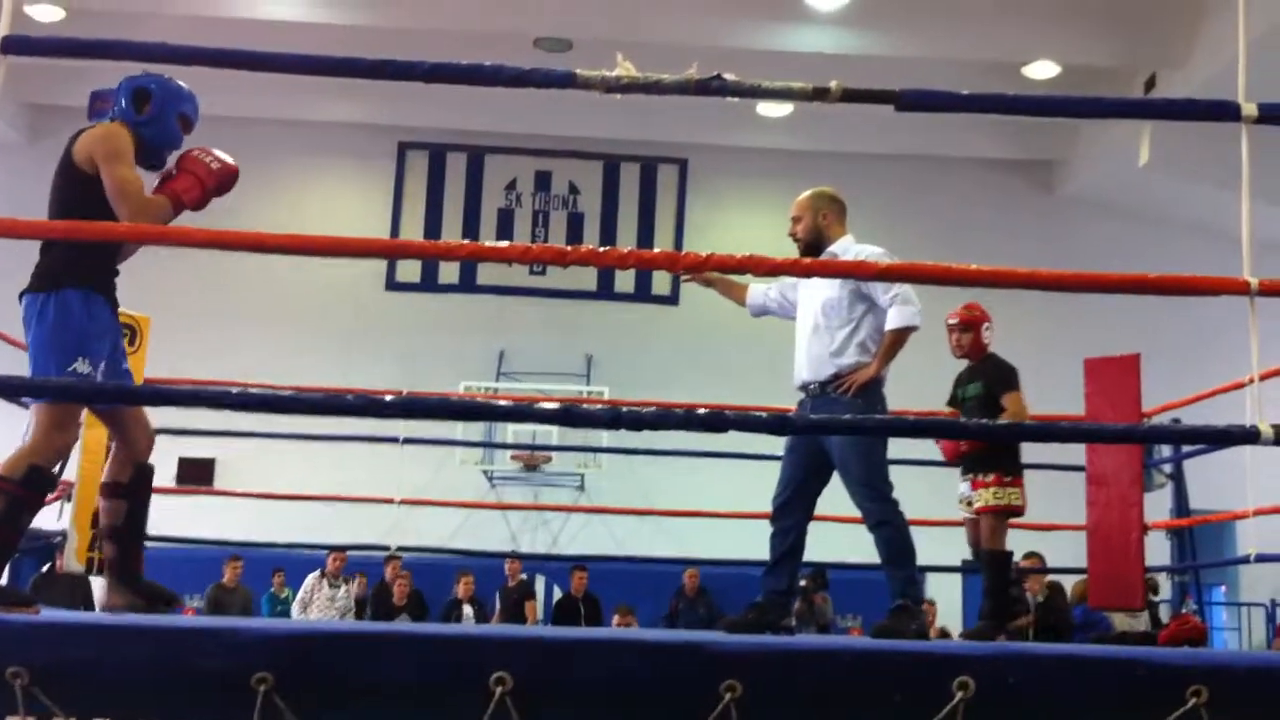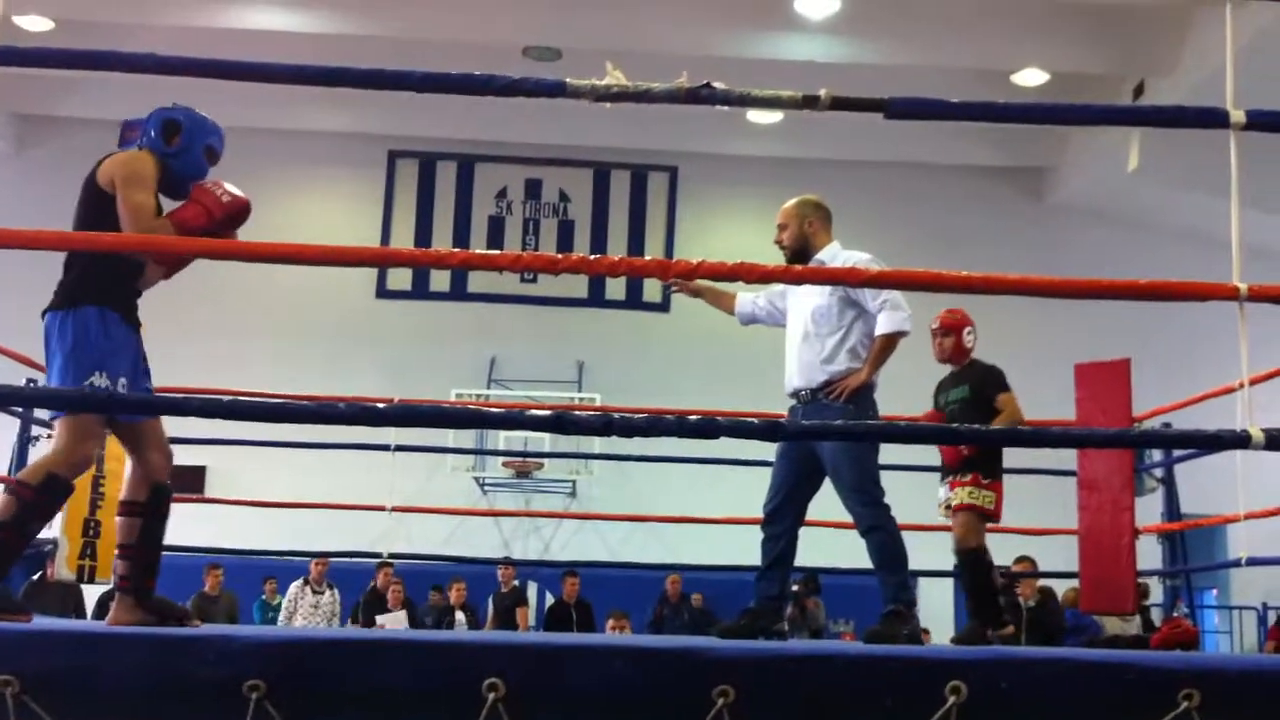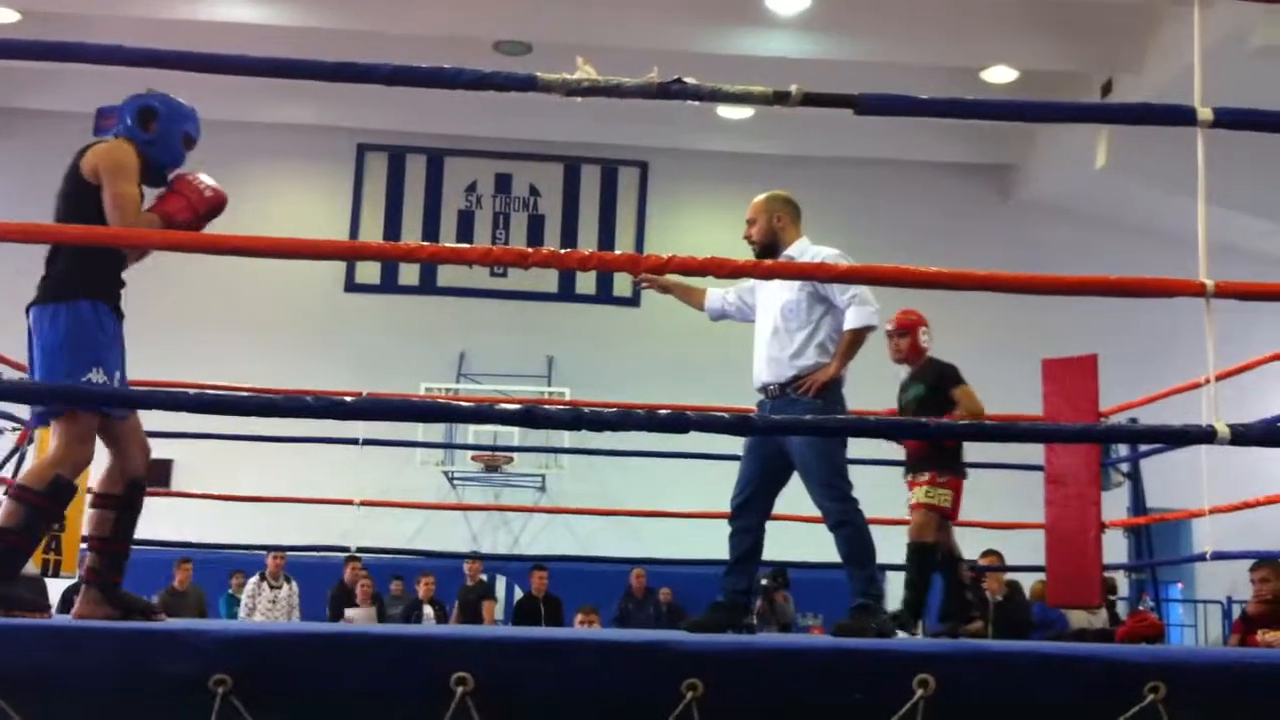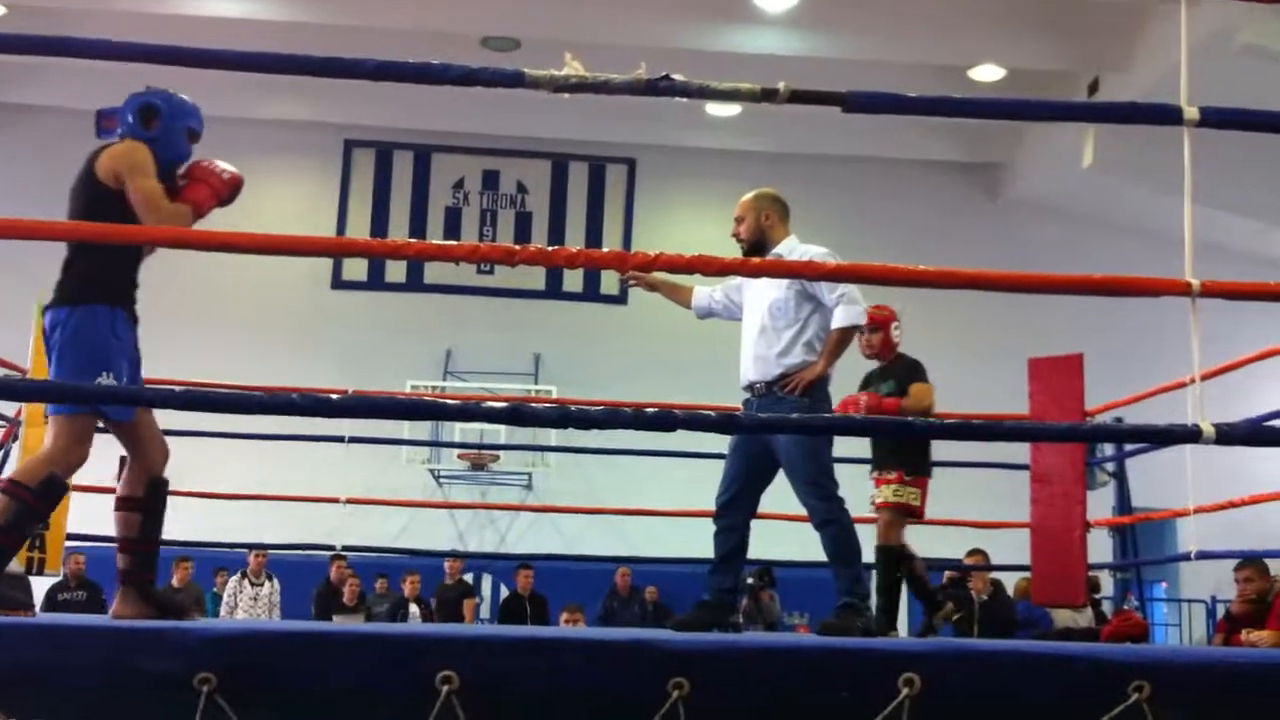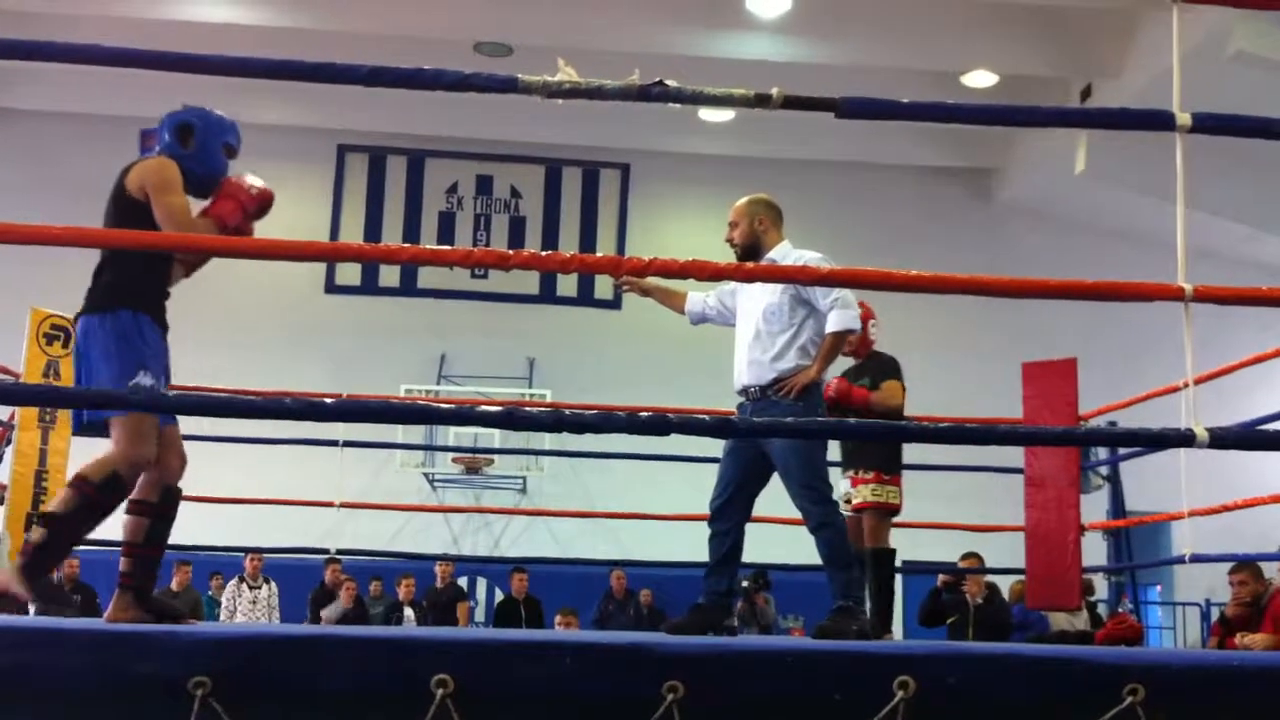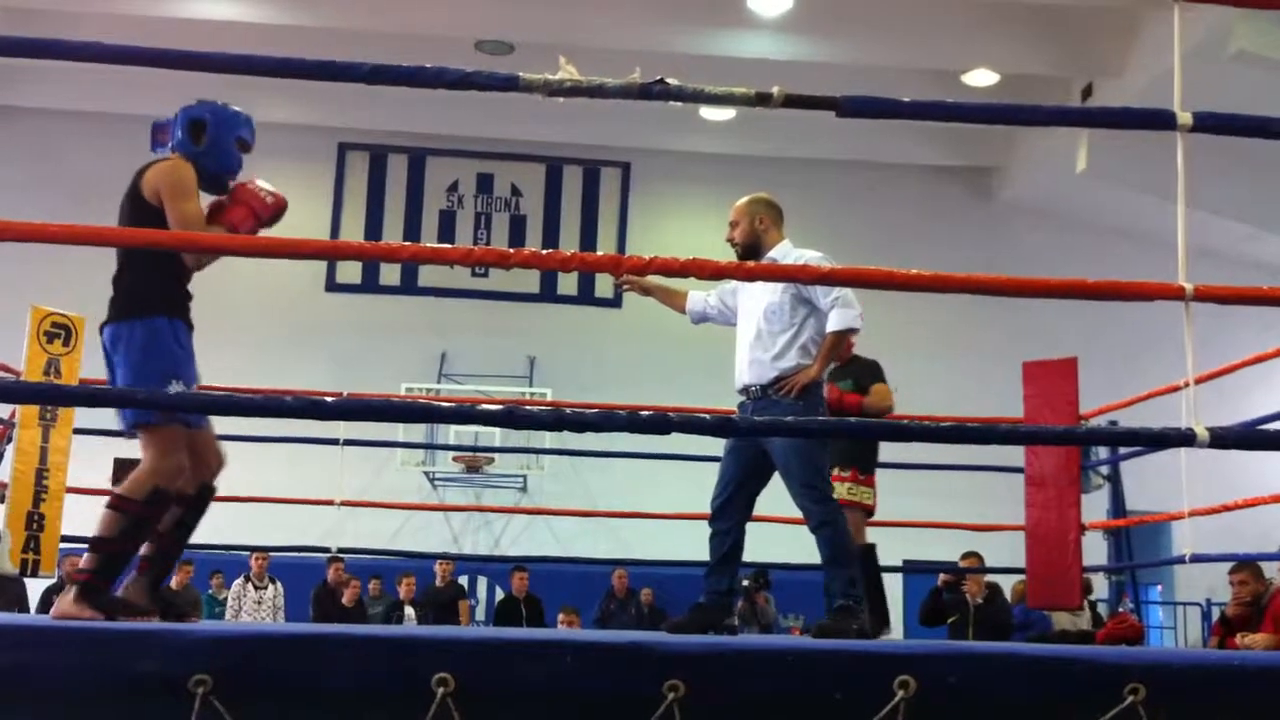
dt=0.3s
person 1, frame 1
left shoulder: (109, 152)
right shoulder: (109, 136)
right elbow: (135, 217)
left wrist: (173, 200)
right wrist: (189, 186)
left hip: (91, 306)
right hip: (68, 299)
left knee: (135, 438)
right knee: (52, 436)
left ankle: (124, 581)
person 1, frame 2
left shoulder: (137, 183)
right shoulder: (133, 162)
right elbow: (139, 241)
left wrist: (197, 235)
right wrist: (199, 214)
left hip: (114, 326)
right hip: (88, 317)
left knee: (154, 457)
right knee: (74, 451)
left ankle: (133, 599)
person 1, frame 3
left shoulder: (106, 168)
right shoulder: (115, 152)
right elbow: (126, 231)
left wrist: (167, 218)
right wrist: (179, 209)
left hip: (88, 316)
right hip: (76, 312)
left knee: (131, 454)
right knee: (72, 449)
left ankle: (100, 590)
person 1, frame 4
left shoulder: (111, 174)
right shoulder: (129, 152)
right elbow: (162, 226)
left wrist: (183, 203)
right wrist: (203, 194)
left hip: (105, 317)
right hip: (91, 314)
left knee: (150, 453)
right knee: (67, 449)
left ankle: (135, 593)
person 1, frame 5
left shoulder: (154, 184)
right shoulder: (160, 167)
left elbow: (171, 267)
right elbow: (182, 238)
left wrist: (221, 233)
right wrist: (230, 209)
left hip: (136, 325)
right hip: (120, 320)
left knee: (167, 461)
right knee: (133, 449)
left ankle: (132, 596)
person 1, frame 6
left shoulder: (164, 185)
right shoulder: (174, 171)
right elbow: (193, 251)
left wrist: (228, 226)
right wrist: (242, 217)
left hip: (156, 328)
right hip: (149, 325)
left knee: (204, 461)
right knee: (166, 463)
left ankle: (143, 586)
right ankle: (83, 592)
person 2, frame 1
left shoulder: (865, 260)
right shoulder: (808, 279)
left elbow: (906, 310)
right elbow: (760, 298)
left wrist: (875, 366)
right wrist: (711, 279)
left hip: (849, 402)
right hip: (812, 405)
left knee: (876, 505)
right knee: (788, 507)
left ankle: (909, 608)
right ankle: (773, 603)
person 2, frame 2
left shoulder: (852, 266)
right shoulder: (796, 286)
left elbow: (895, 315)
right elbow: (749, 307)
left wrist: (865, 371)
right wrist: (698, 290)
left hip: (841, 408)
right hip: (802, 411)
left knee: (868, 510)
right knee: (779, 513)
left ankle: (901, 613)
right ankle: (766, 609)
person 2, frame 3
left shoulder: (821, 261)
right shoulder: (764, 282)
left elbow: (864, 310)
right elbow: (719, 303)
left wrist: (834, 367)
right wrist: (668, 286)
left hip: (809, 403)
right hip: (771, 406)
left knee: (836, 504)
right knee: (746, 507)
left ankle: (869, 607)
right ankle: (734, 603)
person 2, frame 4
left shoulder: (809, 260)
right shoulder: (751, 280)
left elbow: (851, 309)
right elbow: (706, 301)
left wrist: (821, 366)
right wrist: (656, 284)
left hip: (795, 401)
right hip: (758, 404)
left knee: (822, 503)
right knee: (730, 506)
left ankle: (855, 606)
right ankle: (719, 602)
person 2, frame 5
left shoulder: (804, 265)
right shoulder: (745, 285)
left elbow: (845, 314)
right elbow: (699, 306)
left wrist: (816, 369)
right wrist: (648, 288)
left hip: (790, 405)
right hip: (752, 408)
left knee: (817, 506)
right knee: (725, 509)
left ankle: (850, 608)
right ankle: (715, 605)
person 2, frame 6
left shoulder: (804, 264)
right shoulder: (746, 284)
left elbow: (846, 312)
right elbow: (700, 305)
left wrist: (816, 369)
right wrist: (649, 288)
left hip: (790, 404)
right hip: (752, 408)
left knee: (817, 506)
right knee: (726, 508)
left ankle: (848, 607)
right ankle: (714, 604)
person 3, frame 1
left shoulder: (1000, 370)
right shoulder: (962, 378)
left elbow: (1017, 414)
left wrist: (970, 437)
left hip: (999, 469)
right hip: (973, 470)
left knee: (992, 542)
right knee: (978, 543)
left ankle: (993, 619)
right ankle: (1007, 611)
person 3, frame 2
left shoulder: (986, 374)
right shoulder: (943, 386)
left elbow: (1014, 416)
left wrist: (972, 442)
right wrist: (931, 428)
left hip: (981, 471)
right hip: (953, 474)
left knee: (966, 538)
right knee: (967, 544)
left ankle: (981, 619)
right ankle: (996, 619)
person 3, frame 3
left shoulder: (942, 371)
right shoulder: (906, 385)
left elbow: (975, 409)
left hip: (942, 468)
right hip: (918, 470)
left knee: (920, 532)
right knee: (941, 540)
left ankle: (911, 612)
person 3, frame 4
left shoulder: (909, 367)
right shoulder: (871, 379)
left elbow: (924, 404)
right elbow: (861, 419)
left wrist: (876, 406)
right wrist: (852, 411)
left hip: (907, 466)
right hip: (883, 467)
left knee: (887, 535)
right knee: (894, 540)
left ankle: (885, 620)
right ankle: (934, 604)
person 3, frame 5
left shoulder: (885, 364)
right shoulder: (846, 375)
left elbow: (893, 401)
right elbow: (835, 417)
left wrist: (848, 392)
right wrist: (827, 397)
left hip: (879, 467)
right hip: (852, 469)
left knee: (875, 541)
right knee: (848, 542)
left ankle: (881, 623)
person 3, frame 6
left shoulder: (865, 367)
right shoulder: (827, 377)
left elbow: (885, 403)
left wrist: (840, 400)
left hip: (855, 467)
right hip: (829, 467)
left knee: (854, 538)
left ankle: (878, 619)
